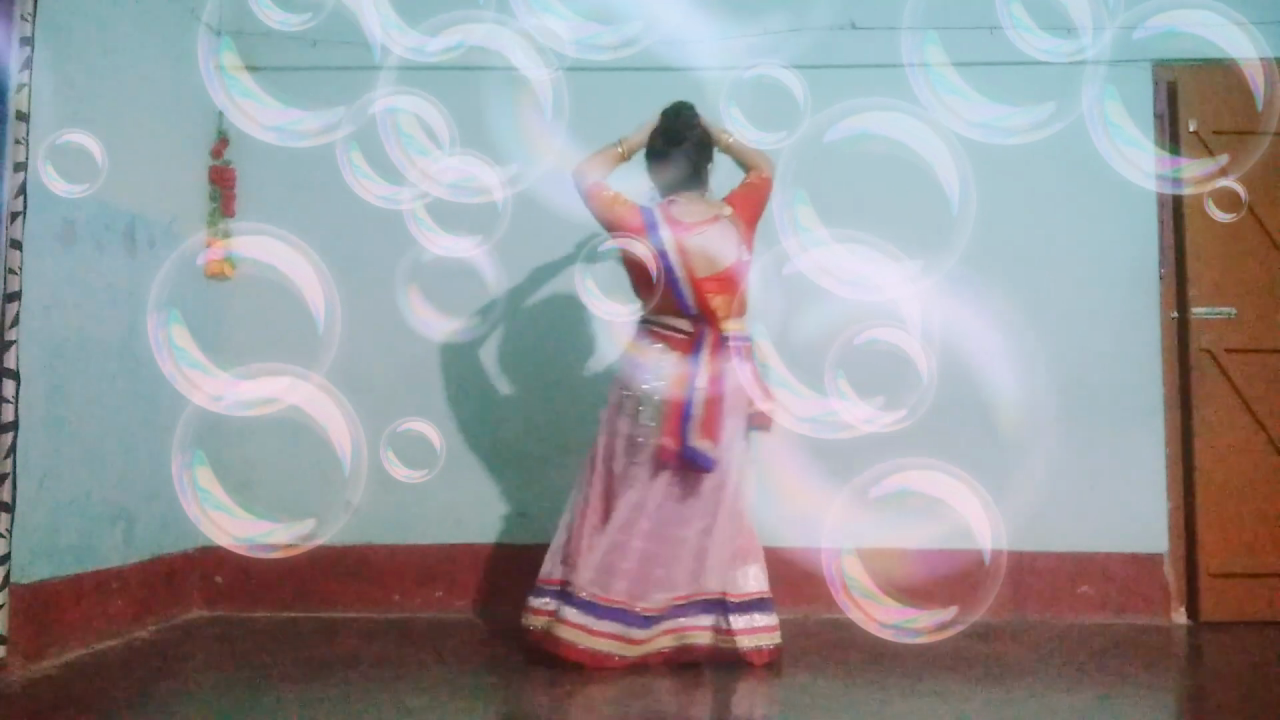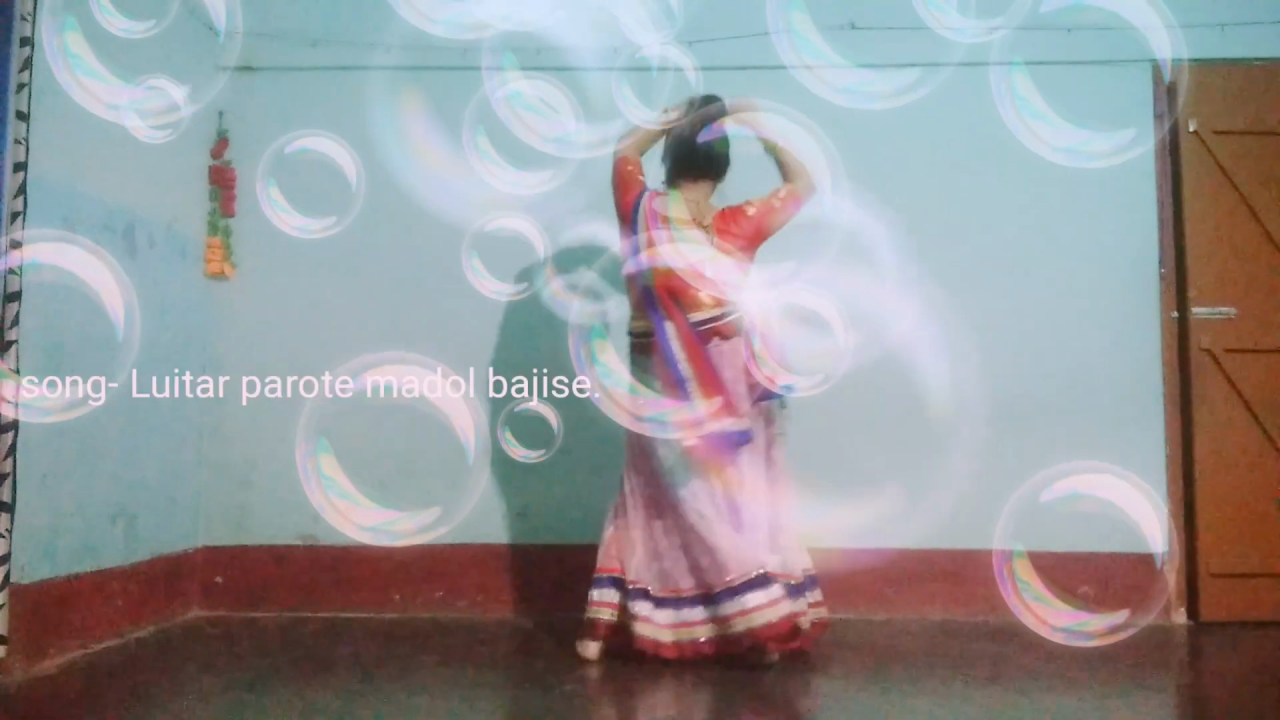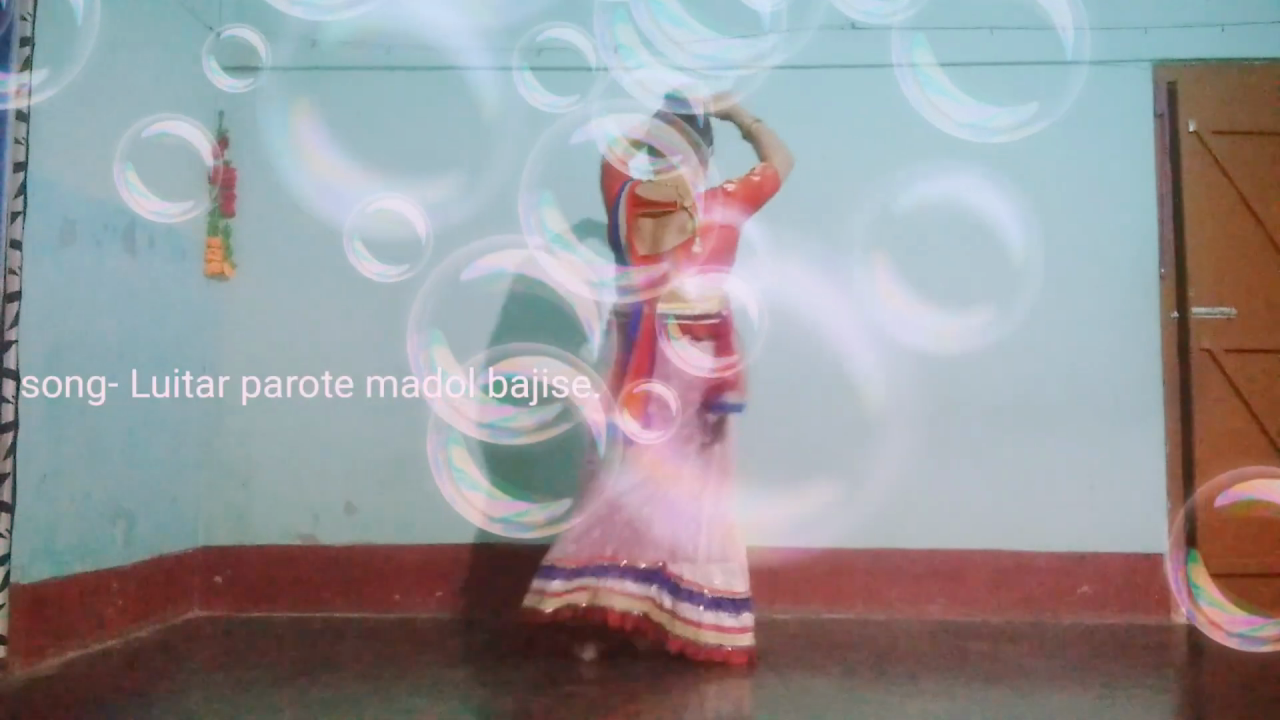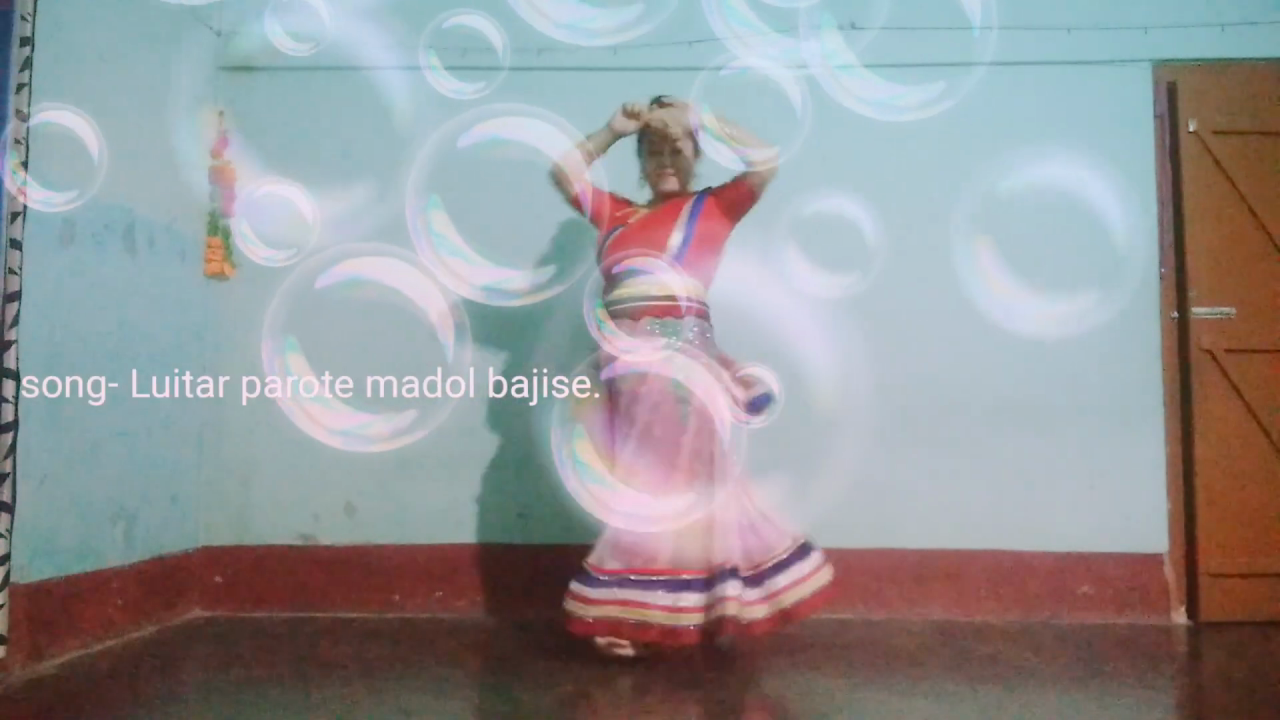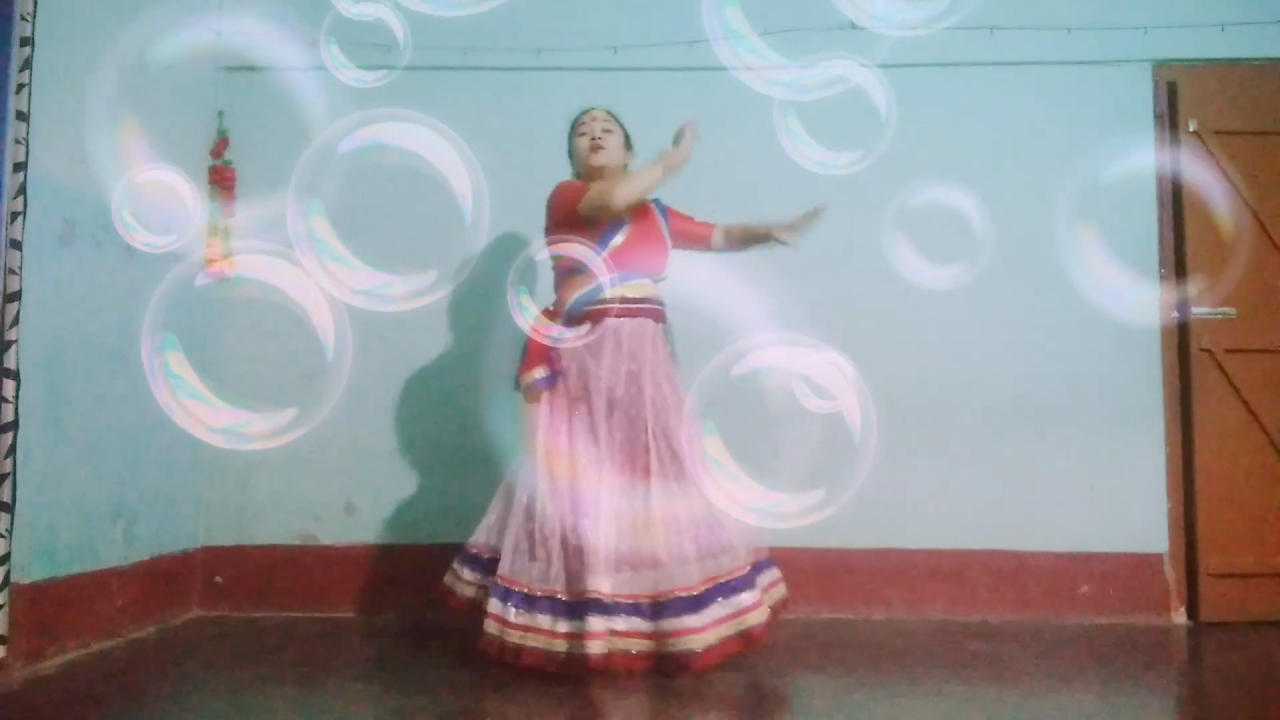
dt=0.7s
person 1, frame 1
left shoulder: (642, 226)
right shoulder: (737, 218)
left elbow: (584, 177)
right elbow: (763, 166)
left wrist: (635, 141)
right wrist: (714, 133)
left hip: (655, 379)
right hip: (721, 384)
left knee: (623, 509)
right knee: (715, 511)
left ankle: (598, 633)
right ankle: (749, 634)
person 1, frame 2
left shoulder: (639, 208)
right shoulder: (734, 229)
left elbow: (624, 151)
right elbow: (803, 184)
left wrist: (675, 120)
right wrist: (760, 126)
left hip: (661, 379)
right hip: (728, 376)
left knee: (649, 502)
right knee: (745, 496)
left ankle: (601, 628)
right ankle: (765, 627)
person 1, frame 3
left shoulder: (623, 197)
right shoulder: (722, 209)
right elbow: (781, 160)
left wrist: (662, 119)
right wrist: (738, 114)
left hip: (635, 365)
right hip: (700, 366)
left knee: (621, 488)
right knee: (694, 495)
left ankle: (594, 623)
right ankle: (712, 631)
person 1, frame 4
left shoulder: (712, 208)
right shoulder: (616, 212)
left elbow: (766, 163)
right elbow: (563, 172)
left wrist: (696, 119)
right wrist: (610, 131)
left hip: (681, 354)
left knee: (671, 479)
right knee: (644, 483)
left ankle: (639, 619)
person 1, frame 5
left shoulder: (657, 217)
right shoulder: (566, 198)
left elbow: (721, 236)
right elbow: (613, 200)
left wrist: (773, 229)
right wrist: (674, 157)
left hip: (646, 362)
right hip: (580, 361)
left knee: (664, 480)
right knee: (571, 485)
left ankle: (673, 626)
right ankle: (572, 629)
